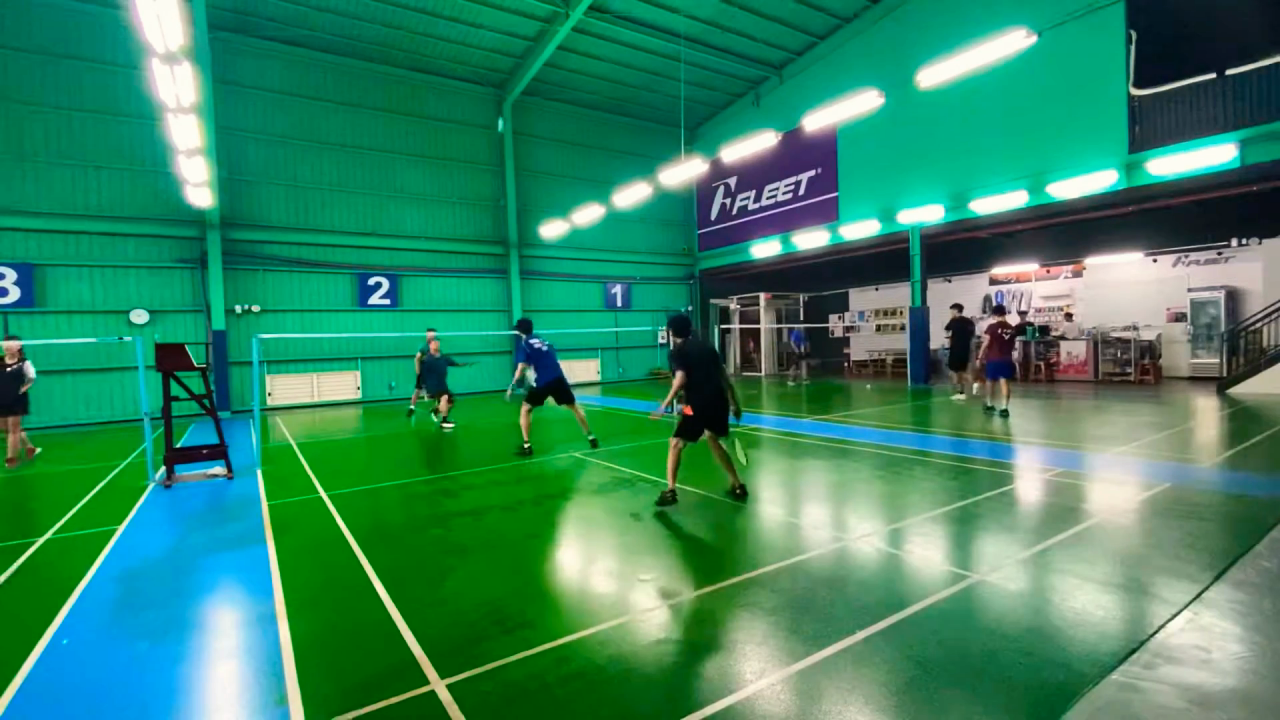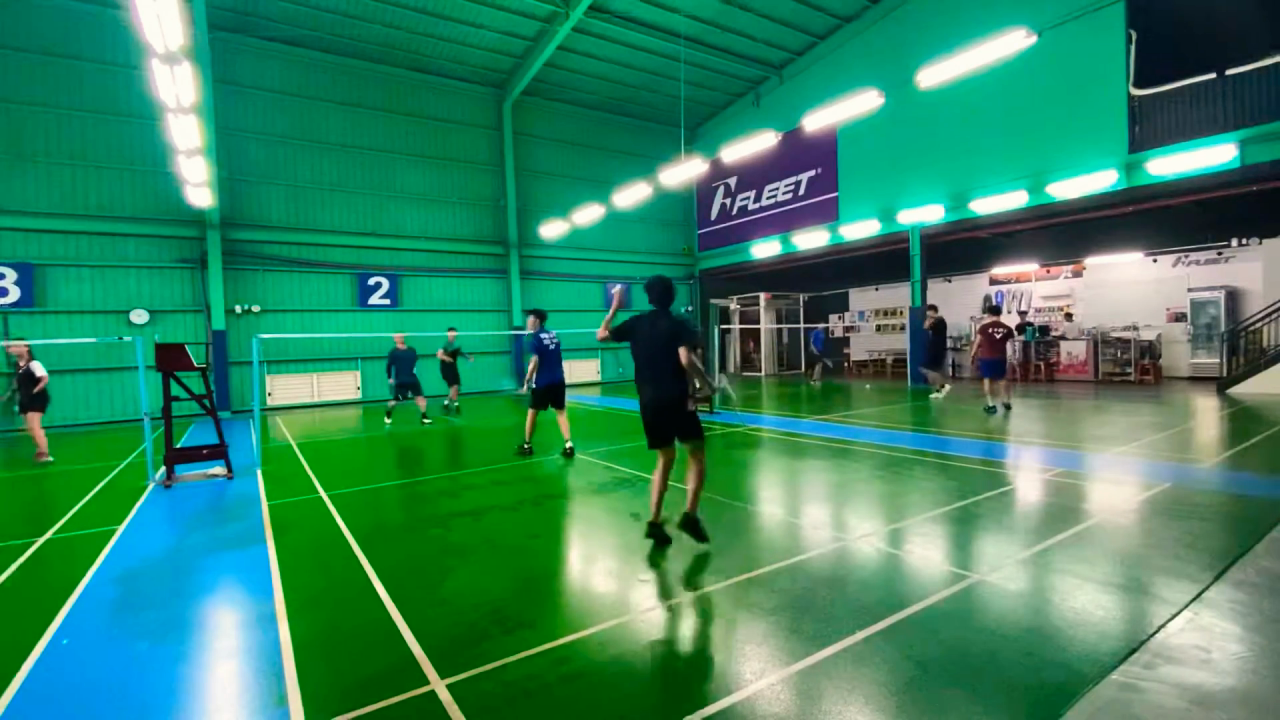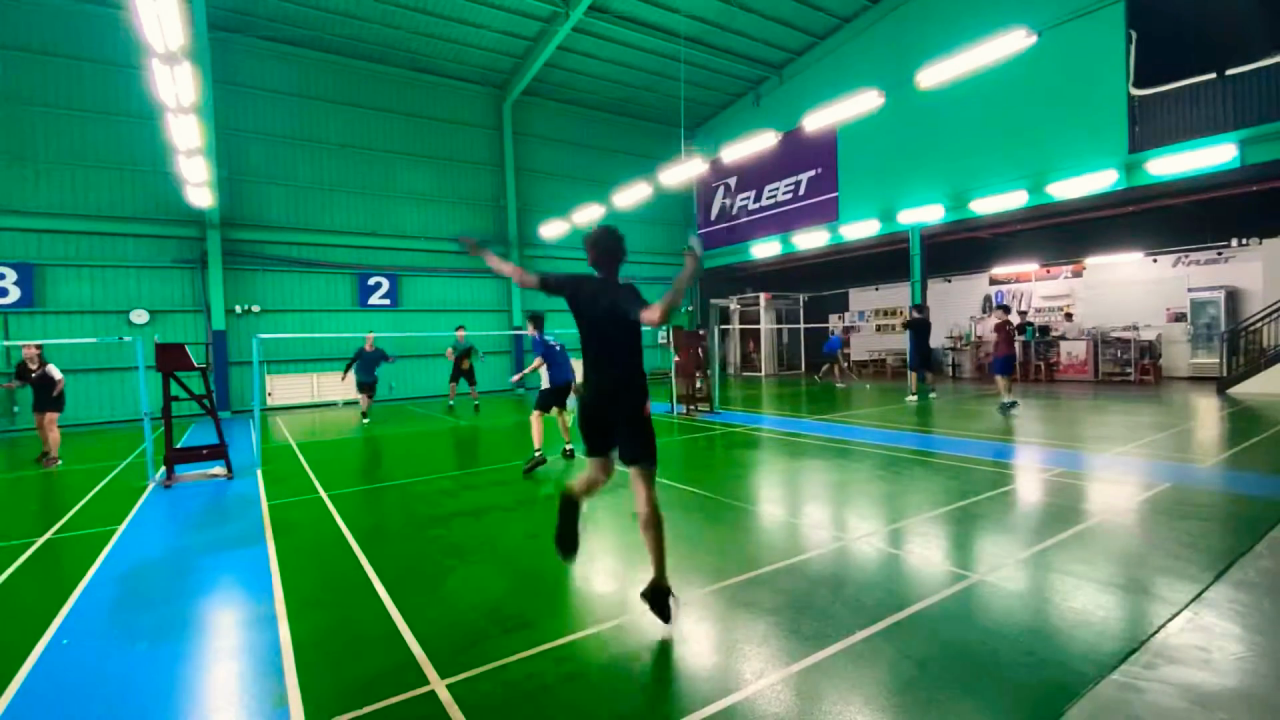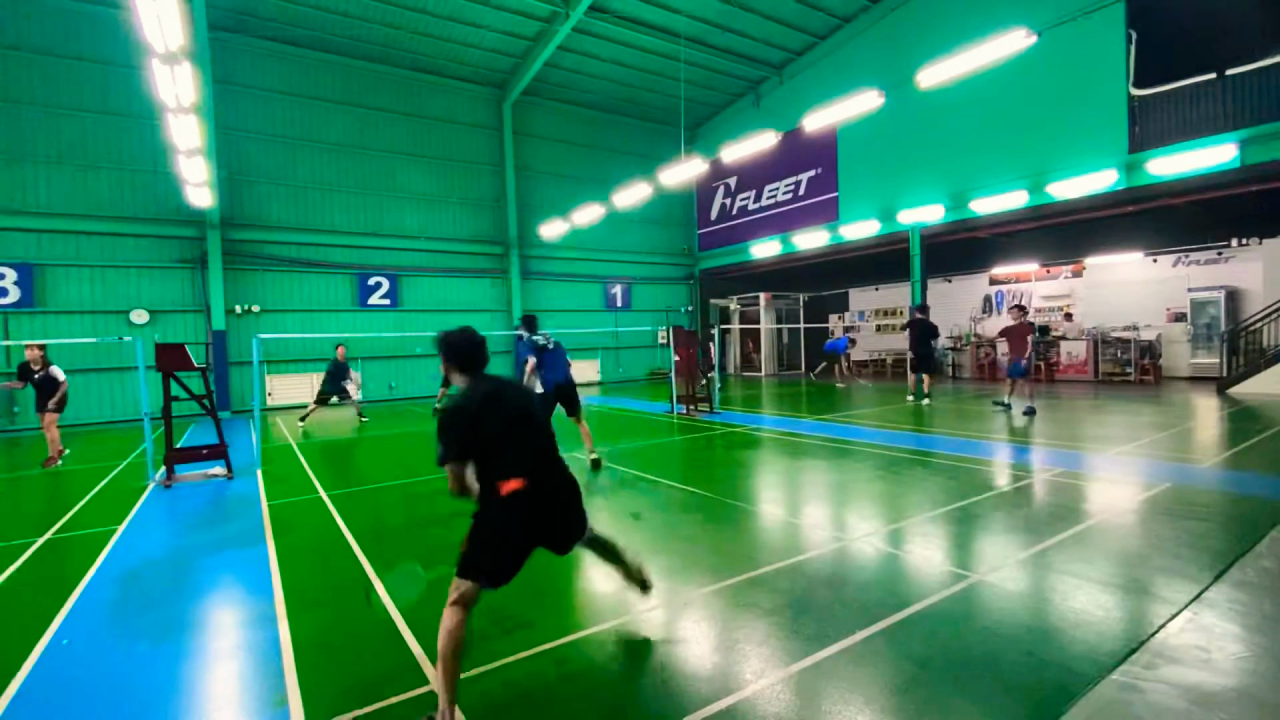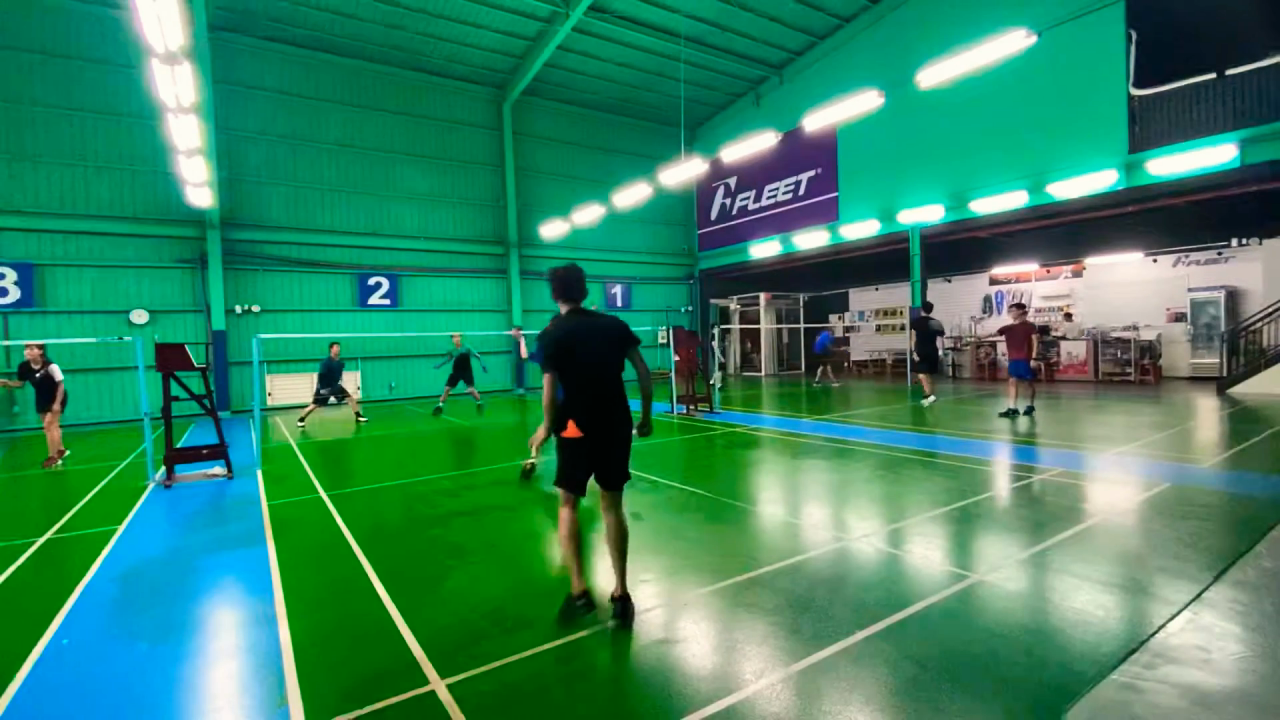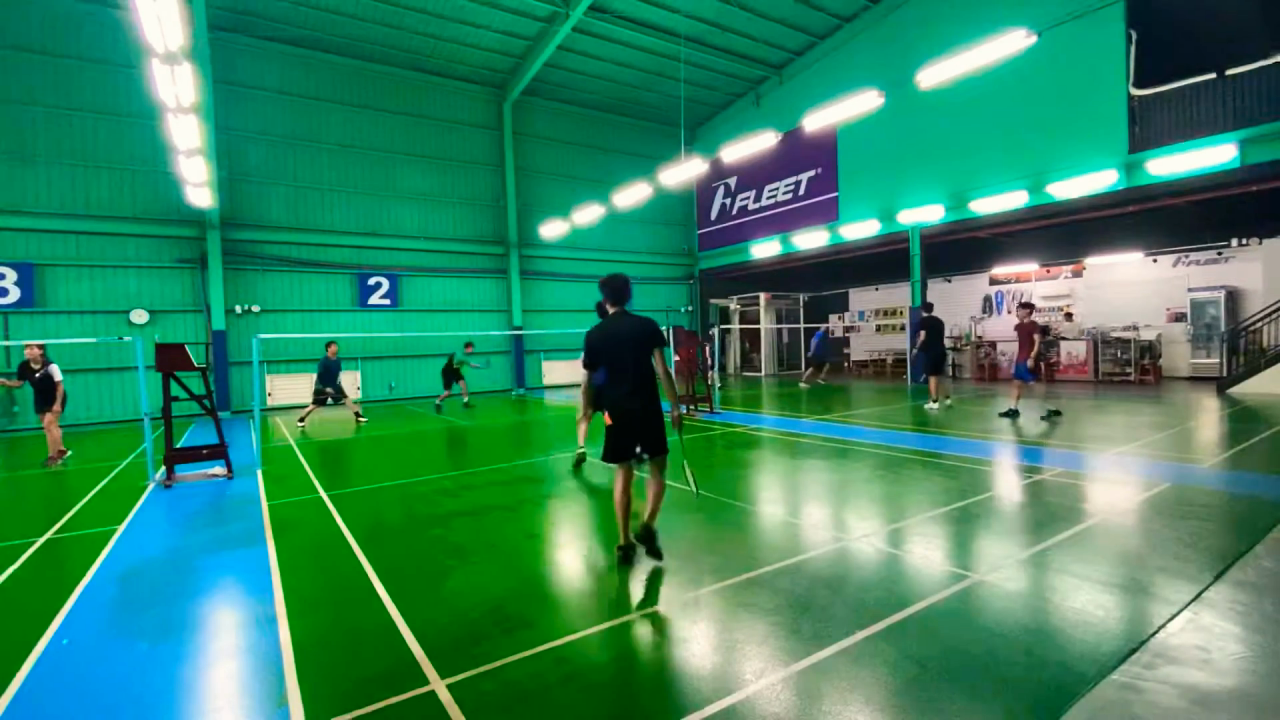
dt=0.5s
person 1, frame 1
left shoulder: (678, 351)
right shoulder: (706, 347)
left elbow: (681, 379)
right elbow: (724, 377)
left wrist: (665, 405)
right wrist: (734, 403)
left hip: (698, 403)
right hip: (720, 401)
left knee: (676, 445)
right knee: (713, 440)
left ankle: (670, 490)
right ankle: (737, 486)
person 1, frame 2
left shoulder: (637, 322)
right shoulder: (678, 324)
left elbow: (602, 335)
right elbow: (686, 360)
left wrist: (615, 306)
right wrist: (705, 382)
left hip: (648, 402)
right hip: (675, 399)
left knee: (665, 459)
right knee: (697, 457)
left ankle: (655, 521)
right ankle: (690, 515)
person 1, frame 3
left shoulder: (576, 286)
right shoulder: (624, 293)
left elbow: (521, 277)
right elbow: (655, 318)
left wrist: (483, 254)
right wrist: (687, 276)
left hip: (594, 400)
right hip: (628, 402)
left knee: (599, 472)
right knee: (644, 487)
left ankle: (573, 494)
person 1, frame 4
left shoulder: (454, 411)
right shoulder: (521, 390)
left elbow: (457, 484)
left wrist: (477, 493)
left hip: (513, 498)
right hip: (559, 490)
left knee: (459, 601)
right knee: (585, 539)
right ankle: (634, 575)
person 1, frame 5
left shoulder: (552, 335)
right shoulder: (614, 325)
left elbow: (550, 390)
right elbow: (643, 373)
left wrist: (545, 428)
right wrist: (646, 416)
left hip: (577, 427)
right hip: (616, 424)
left knee: (567, 506)
right knee: (612, 507)
left ankle: (579, 591)
right ankle: (621, 595)
person 1, frame 6
left shoulder: (594, 335)
right shoulder: (647, 326)
left elbow: (588, 381)
right elbow: (662, 370)
left wrist: (585, 410)
right wrist: (675, 406)
left hip: (616, 412)
right hip: (647, 409)
left knee: (623, 476)
right knee: (657, 471)
left ankle: (624, 543)
right ankle: (647, 525)
